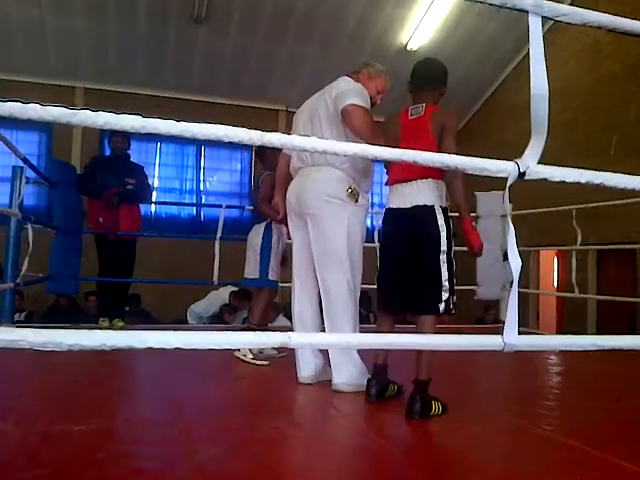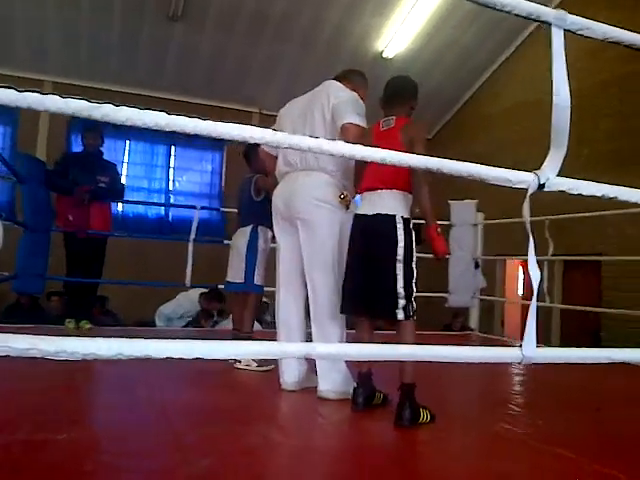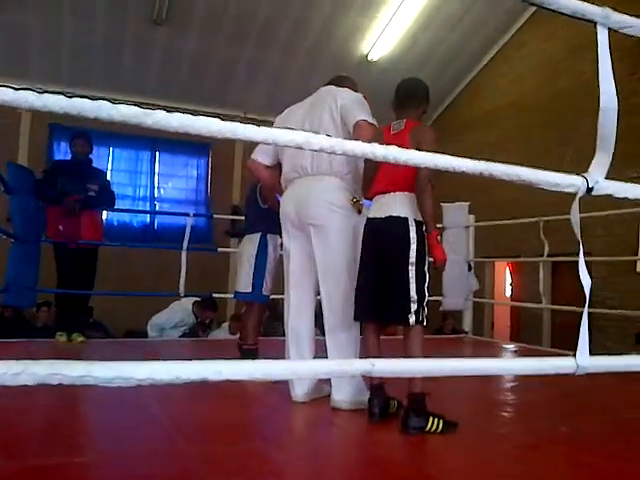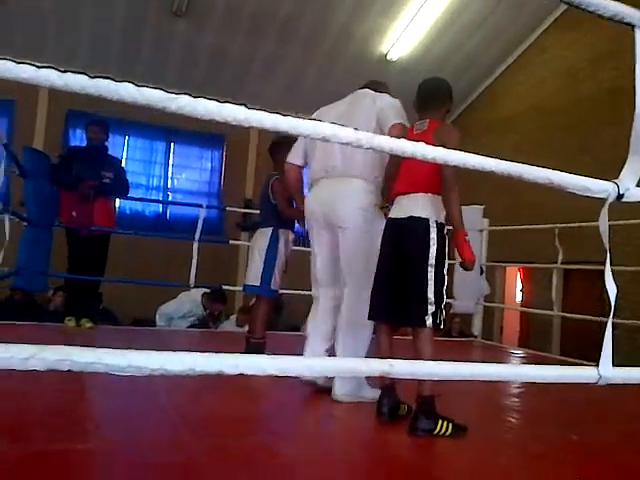
dt=0.5s
person 1, frame 1
left shoulder: (392, 123)
right shoulder: (445, 118)
left elbow: (389, 170)
right elbow: (451, 173)
right wrist: (467, 224)
left hip: (394, 211)
right hip: (428, 210)
left knee: (390, 301)
right knee: (428, 305)
left ankle: (378, 378)
right ankle: (420, 394)
person 1, frame 2
left shoulder: (368, 134)
right shoulder: (414, 131)
left elbow: (357, 183)
right elbow: (418, 182)
right wrist: (433, 229)
left hip: (363, 217)
right hip: (392, 219)
left knee: (364, 308)
right knee: (403, 311)
left ankle: (364, 387)
right ankle: (407, 399)
person 1, frame 3
left shoulder: (379, 136)
right shoulder: (423, 132)
left elbow: (367, 188)
right elbow: (423, 185)
right wrist: (434, 237)
left hip: (375, 221)
right hip: (404, 222)
left knee: (372, 316)
right knee: (412, 318)
left ankle: (378, 397)
right ankle: (416, 409)
person 1, frame 4
left shoulder: (402, 137)
right shoulder: (447, 133)
left elbow: (387, 190)
right elbow: (449, 186)
right wrist: (461, 237)
left hip: (395, 221)
right hip: (426, 222)
left knee: (387, 315)
right knee: (423, 319)
left ankle: (388, 397)
right ankle: (425, 410)
person 2, frame 1
left shoulder: (310, 104)
right shoulder: (349, 88)
left elbow: (287, 154)
right elbow: (356, 117)
left wrist: (280, 193)
right wrist: (380, 141)
left hip: (300, 187)
right hip: (333, 189)
left knee: (306, 280)
right knee: (340, 278)
left ankle: (310, 365)
right ankle: (347, 371)
person 2, frame 2
left shoulder: (293, 105)
right shoulder: (345, 96)
left elbow: (267, 153)
right elbow: (352, 134)
left hip: (285, 192)
right hip: (322, 193)
left knee: (290, 284)
right knee: (326, 284)
left ankle: (292, 371)
right ankle: (333, 378)
person 2, frame 3
left shoulder: (290, 113)
right shoulder: (348, 97)
left elbow: (257, 163)
right elbow: (367, 133)
left hip: (294, 199)
right hip: (332, 196)
left knee: (299, 292)
right knee: (341, 291)
left ankle: (302, 383)
right ankle: (347, 388)
person 2, frame 4
left shoulder: (324, 112)
right shoulder: (384, 101)
left elbow: (291, 166)
right elbow: (399, 136)
left wrist: (301, 202)
left hip: (319, 197)
right hip: (358, 197)
left knee: (327, 287)
right knee: (359, 289)
right ankle: (347, 383)
person 3, frame 1
left shoulder: (266, 179)
right shoulder: (269, 177)
right elbow: (263, 203)
left wrist: (279, 251)
left hip: (268, 233)
right hip: (267, 233)
left knee: (263, 290)
right knee: (267, 290)
person 3, frame 2
left shoulder: (247, 182)
right shoulder: (259, 180)
left hip: (246, 235)
right hip: (254, 236)
left knee: (241, 294)
right knee: (253, 293)
person 3, frame 3
left shoulder: (256, 187)
right shoulder: (265, 186)
right elbow: (278, 207)
left hip: (256, 242)
right hip: (261, 243)
left knee: (253, 303)
right knee: (257, 302)
left ankle: (245, 356)
right ankle: (249, 358)
person 3, frame 4
left shoulder: (273, 180)
right shoulder: (279, 181)
right elbow: (286, 212)
left hip: (272, 238)
right hip: (274, 238)
left knee: (264, 297)
right knee: (266, 296)
left ankle: (252, 349)
right ankle: (256, 350)
person 4, frame 1
left shoulder: (137, 170)
right shoulder: (98, 163)
left elbow: (146, 194)
right elbow: (81, 184)
left wrist: (121, 195)
right wrist: (102, 193)
left hip: (128, 226)
right hip: (104, 225)
left knee: (124, 271)
right knee: (106, 269)
left ankle: (118, 315)
right ankle: (104, 314)
person 4, frame 2
left shoulder: (110, 168)
right shoulder: (69, 160)
left elbow: (118, 193)
right elbow: (51, 180)
left wrist: (93, 194)
right wrist: (73, 190)
left hip: (98, 227)
right hip: (74, 223)
left knee: (93, 271)
right knee: (74, 269)
left ankle: (84, 315)
right ankle: (71, 314)
person 4, frame 3
left shoulder: (99, 175)
right shoulder: (58, 168)
left elbow: (109, 200)
right elbow: (40, 190)
left wrist: (82, 203)
right wrist: (62, 199)
left hip: (89, 236)
right hip: (63, 233)
left knee: (84, 283)
right knee: (65, 280)
left ankle: (77, 328)
right ankle: (62, 327)
person 4, frame 4
left shoulder: (114, 163)
right shoulder: (73, 154)
left elbow: (123, 189)
right elbow: (56, 175)
left wrist: (96, 189)
right wrist: (77, 185)
left hip: (101, 223)
right hip: (76, 219)
left knee: (95, 269)
right knee: (76, 266)
left ankle: (86, 314)
right ankle: (71, 312)
